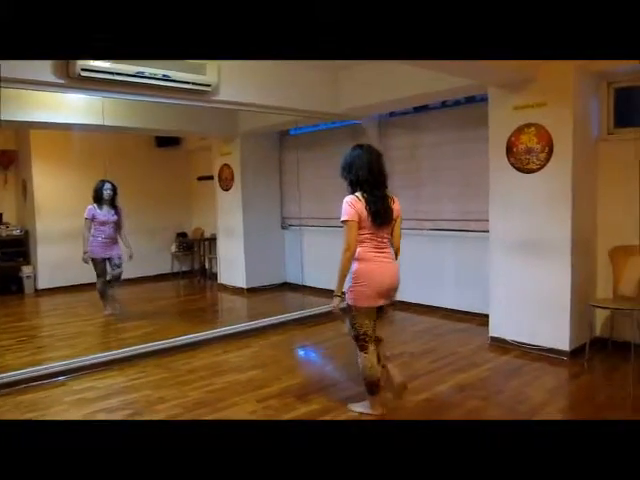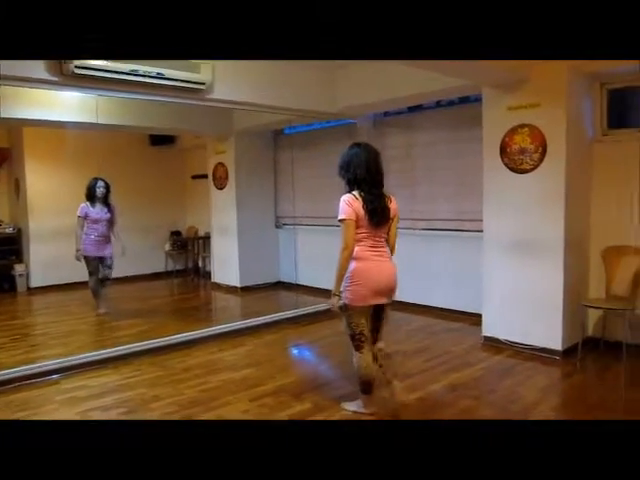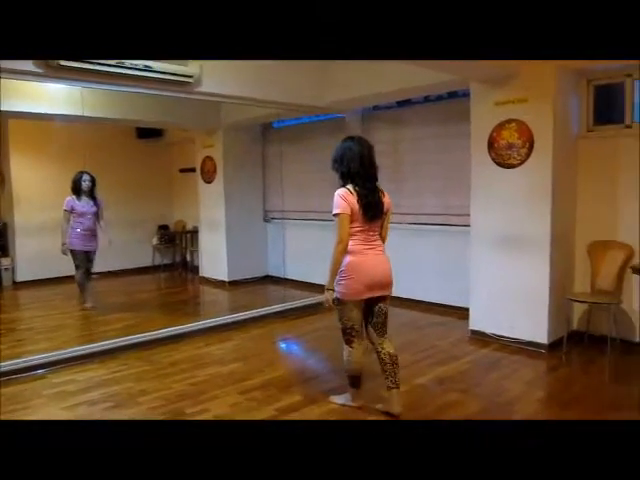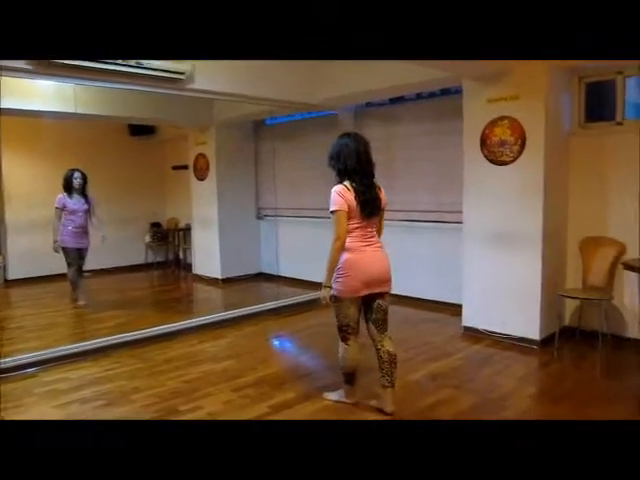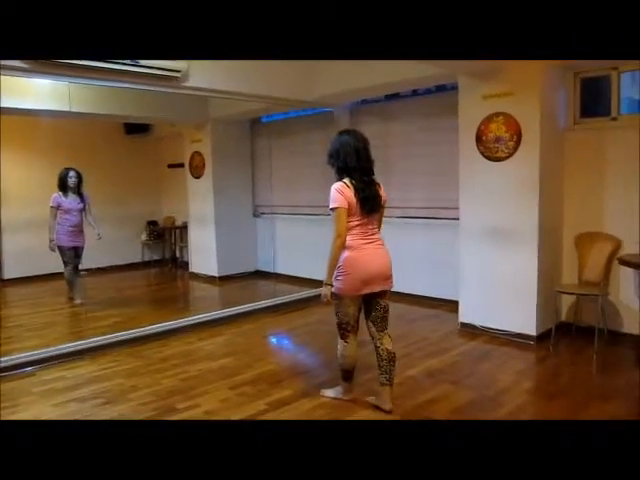
dt=0.1s
person 1, frame 1
left shoulder: (352, 202)
right shoulder: (392, 202)
left elbow: (349, 249)
right elbow: (396, 246)
left wrist: (338, 291)
left hip: (365, 276)
right hip: (389, 274)
left knee: (364, 342)
right knee: (367, 334)
left ankle: (373, 403)
right ankle: (391, 375)
person 1, frame 2
left shoulder: (349, 201)
right shoulder: (389, 201)
left elbow: (347, 248)
right elbow: (391, 244)
left wrist: (336, 290)
left hip: (362, 276)
right hip: (387, 274)
left knee: (360, 342)
right knee: (373, 337)
left ankle: (366, 402)
person 1, frame 3
left shoulder: (344, 195)
right shoulder: (382, 195)
left elbow: (342, 243)
left wrist: (330, 285)
left hip: (356, 271)
right hip: (381, 268)
left knee: (352, 338)
right knee: (379, 336)
left ankle: (354, 396)
right ankle: (394, 400)
person 1, frame 4
left shoulder: (340, 191)
right shoulder: (378, 191)
left elbow: (339, 239)
left wrist: (327, 282)
left hip: (353, 268)
right hip: (380, 264)
left knee: (348, 335)
right knee: (381, 334)
left ankle: (348, 393)
right ankle: (387, 398)
person 1, frame 5
left shoulder: (340, 189)
right shoulder: (377, 188)
left elbow: (340, 237)
left wrist: (328, 280)
left hip: (354, 265)
right hip: (380, 261)
left knee: (347, 333)
right knee: (380, 331)
left ankle: (345, 389)
right ankle: (386, 396)
person 2, frame 1
left shoulder: (117, 209)
right shoulder: (92, 209)
left elbow: (120, 229)
right elbow: (87, 231)
left wrist: (128, 247)
right wrist: (85, 251)
left hip: (113, 246)
right hip: (97, 247)
left knee: (118, 273)
right knee: (101, 277)
left ankle: (109, 292)
right ankle: (106, 305)
person 2, frame 2
left shoulder: (110, 207)
right shoulder: (85, 207)
left elbow: (113, 227)
right elbow: (79, 229)
left wrist: (121, 244)
right wrist: (78, 249)
left hip: (106, 244)
right hip: (90, 245)
left knee: (107, 274)
right knee: (94, 275)
left ankle: (99, 295)
right ankle: (99, 304)
person 2, frame 3
left shoulder: (96, 201)
right shoulder: (71, 201)
left elbow: (100, 220)
right elbow: (65, 223)
left wrist: (107, 235)
right wrist: (64, 242)
left hip: (92, 238)
right hip: (77, 238)
left knee: (88, 269)
right knee: (80, 269)
left ankle: (84, 295)
right ankle: (86, 298)
person 2, frame 4
left shoulder: (87, 198)
right shoulder: (62, 198)
left elbow: (92, 217)
right elbow: (57, 220)
right wrist: (55, 239)
left hip: (83, 236)
right hip: (68, 236)
left knee: (80, 267)
right knee: (73, 267)
left ankle: (75, 293)
right ankle: (79, 296)
person 2, frame 5
left shoulder: (83, 197)
right shoulder: (57, 197)
left elbow: (88, 215)
right elbow: (52, 219)
left wrist: (96, 229)
right wrist: (52, 238)
left hip: (78, 235)
right hip: (63, 235)
left knee: (75, 265)
right knee: (69, 265)
left ankle: (71, 292)
right ankle: (76, 295)
